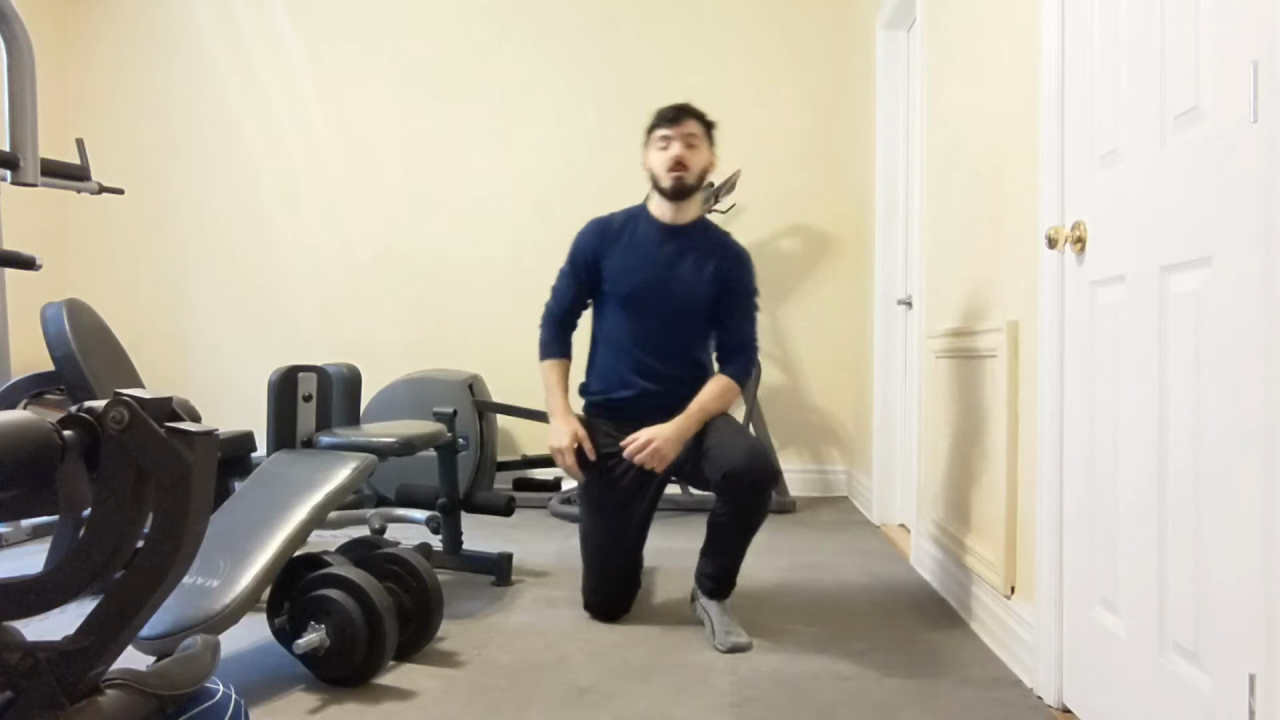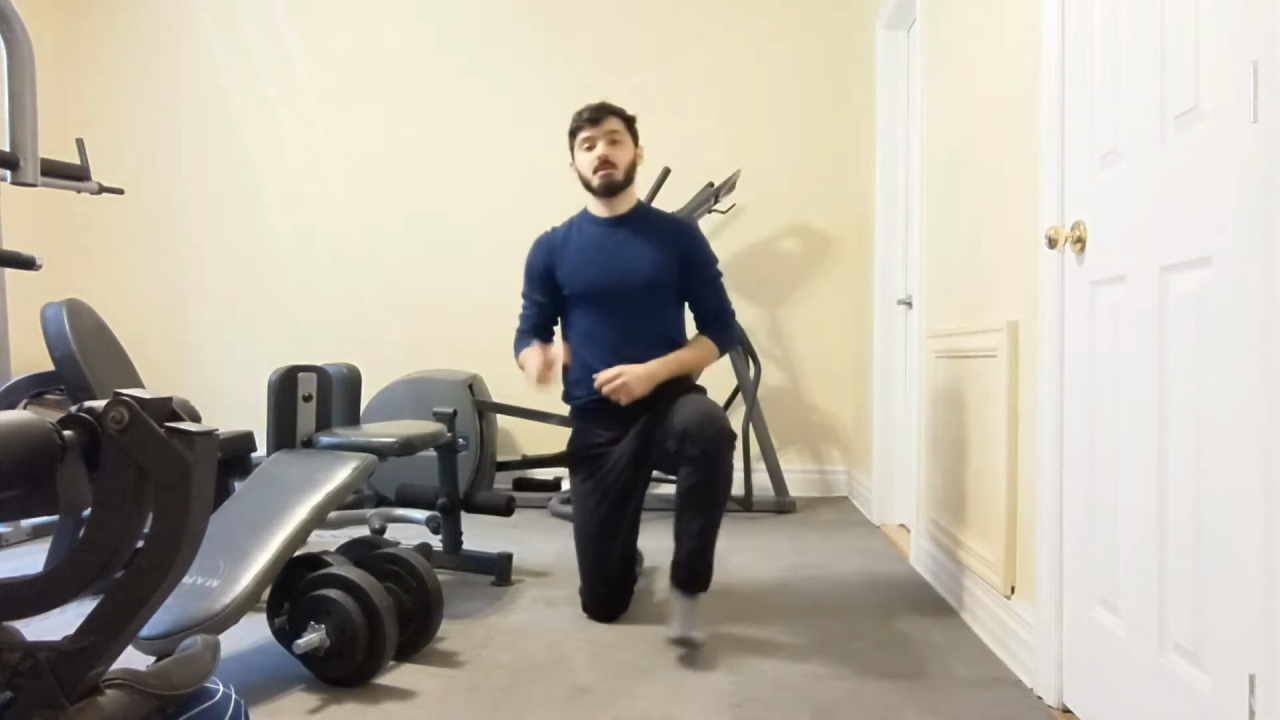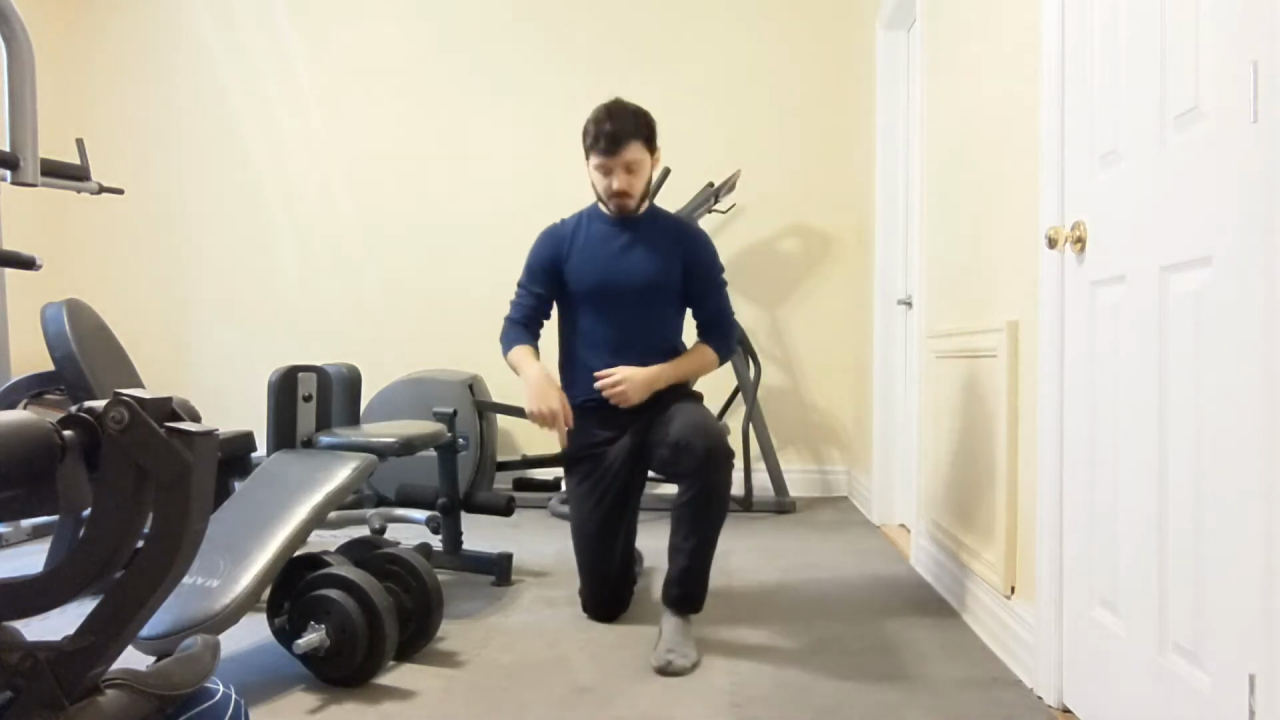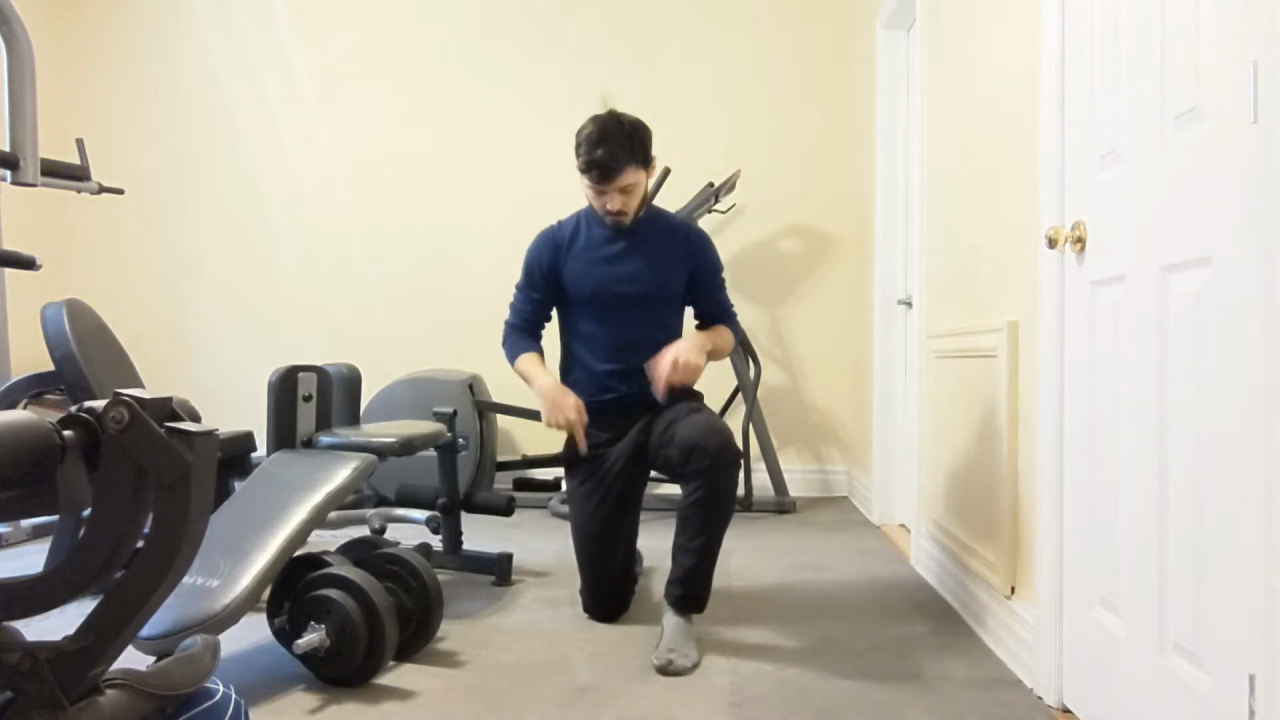
dt=0.4s
person 1, frame 1
left shoulder: (727, 257)
right shoulder: (601, 238)
left elbow: (737, 363)
right elbow: (556, 326)
left wrist: (682, 429)
right wrist: (560, 414)
left hip: (689, 416)
right hip: (609, 423)
left knee: (753, 467)
right knee: (605, 603)
left ankle: (710, 592)
right ankle: (627, 555)
person 1, frame 2
left shoulder: (678, 236)
right shoulder: (553, 248)
left elbow: (720, 331)
right elbow: (529, 340)
left wrist: (654, 373)
right wrist: (535, 357)
left hip: (669, 399)
right hip: (596, 423)
left knee: (708, 429)
right knee: (603, 602)
left ankle: (687, 589)
right ankle: (627, 556)
person 1, frame 3
left shoulder: (687, 241)
right shoulder: (558, 241)
left elbow: (721, 337)
right elbow: (518, 326)
left wrist: (657, 377)
right wrist: (535, 377)
left hip: (665, 402)
right hip: (591, 421)
left knee: (708, 446)
right knee: (602, 603)
left ankle: (679, 609)
right ankle: (627, 557)
person 1, frame 4
left shoulder: (686, 241)
right shoulder: (554, 245)
left elbow: (725, 324)
right elbow: (519, 330)
left wrist: (699, 342)
right wrist: (546, 385)
left hip: (667, 406)
right hip: (594, 423)
left knee: (717, 447)
right knee: (602, 602)
left ankle: (681, 609)
right ankle: (627, 559)
